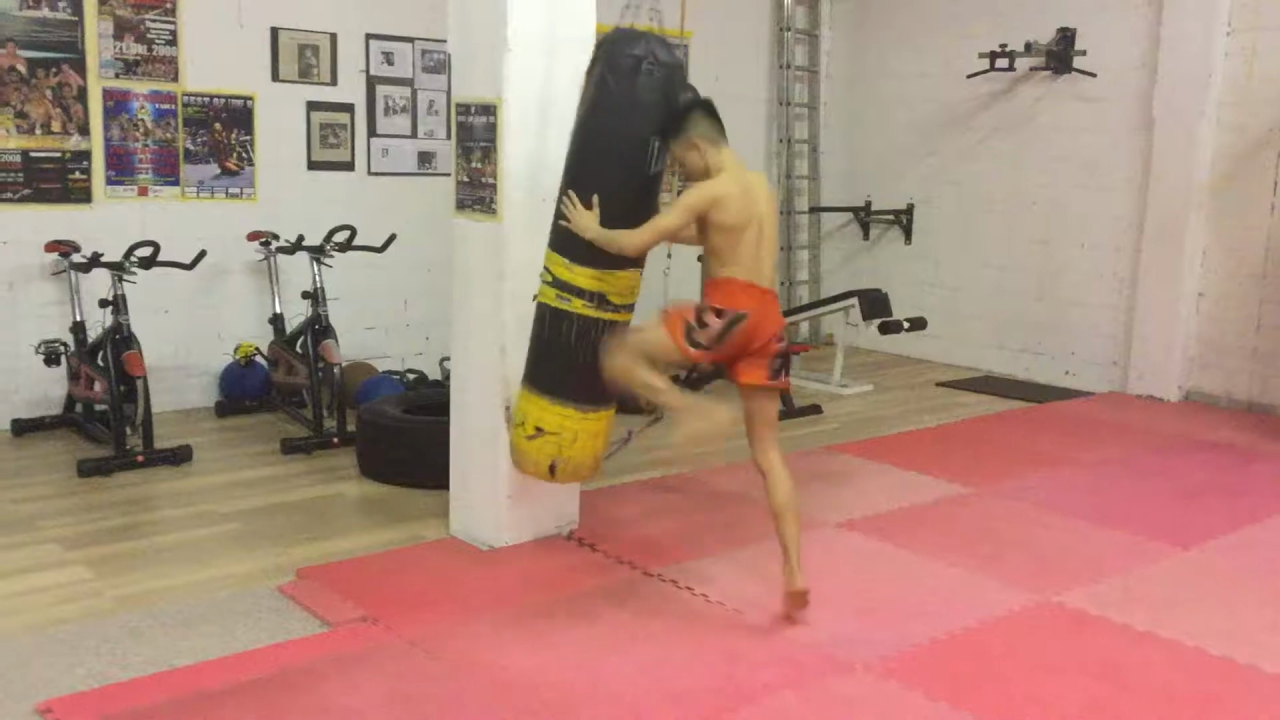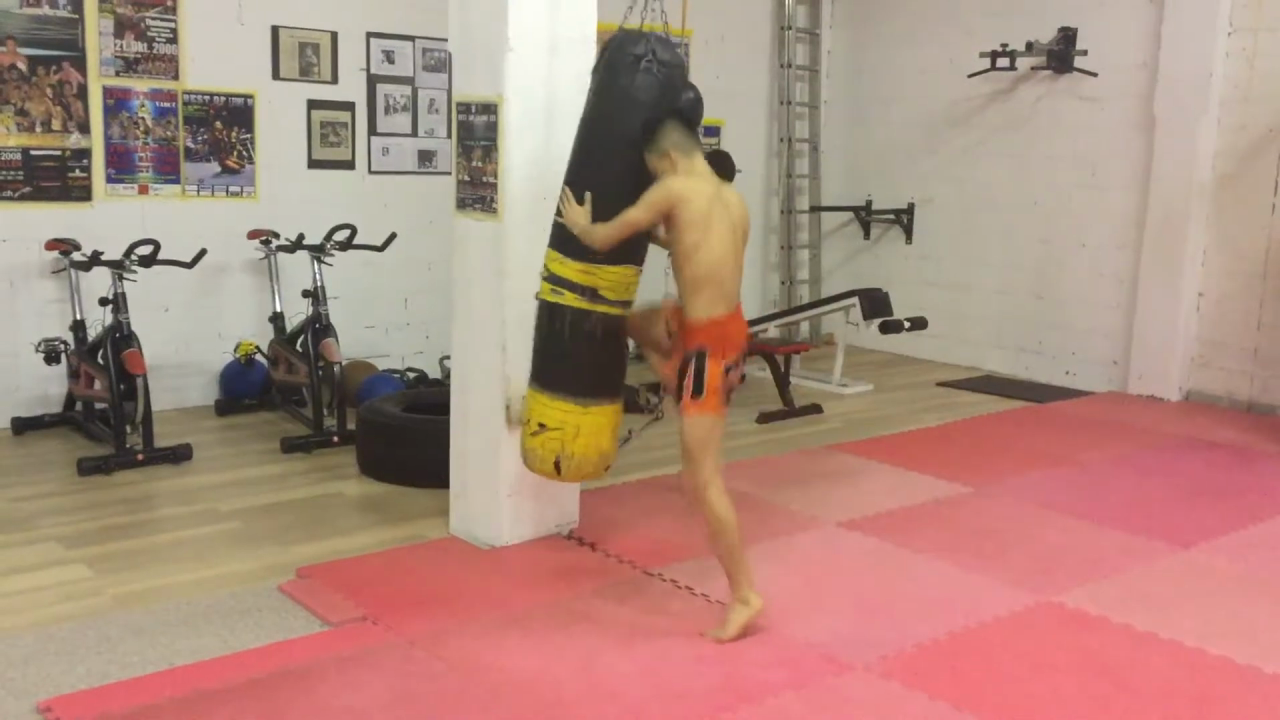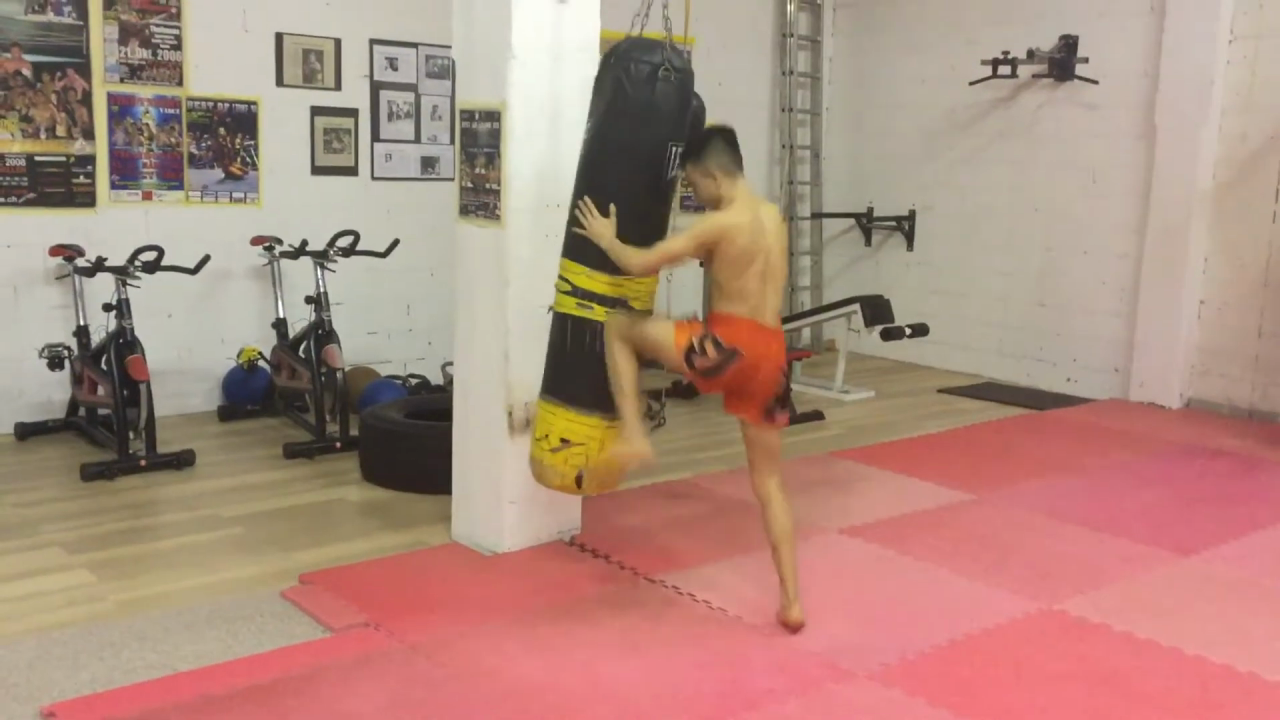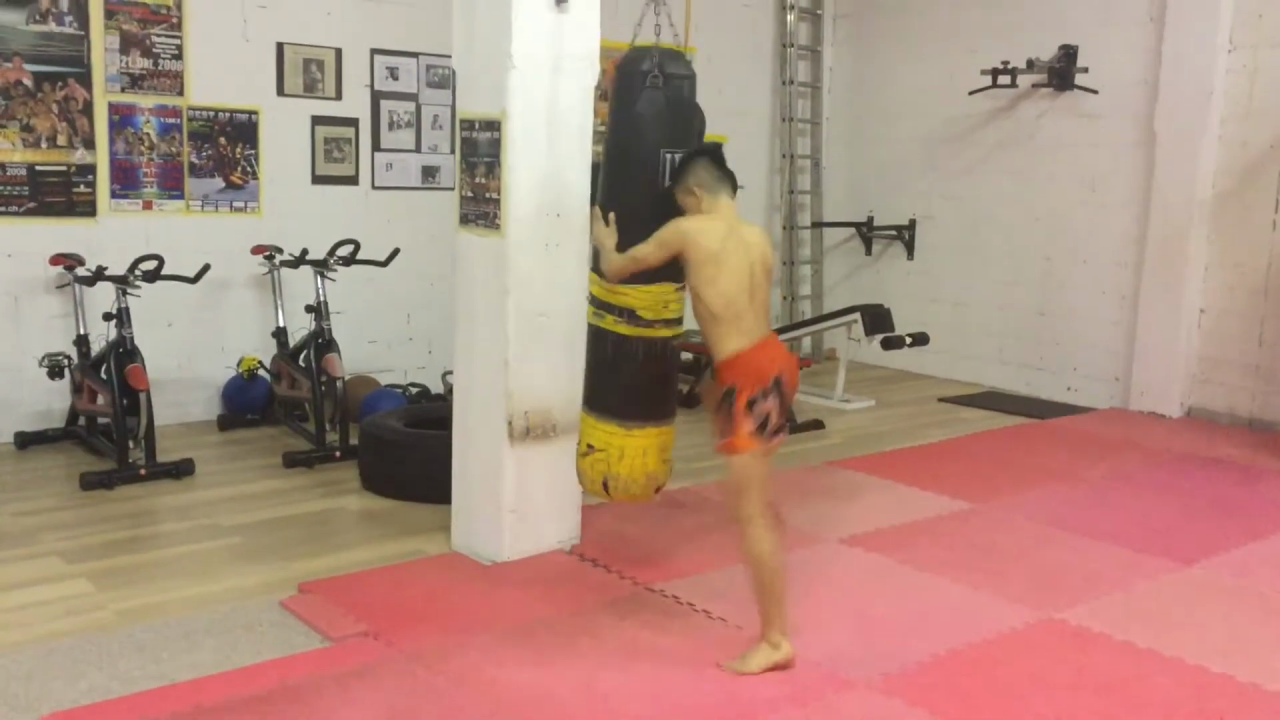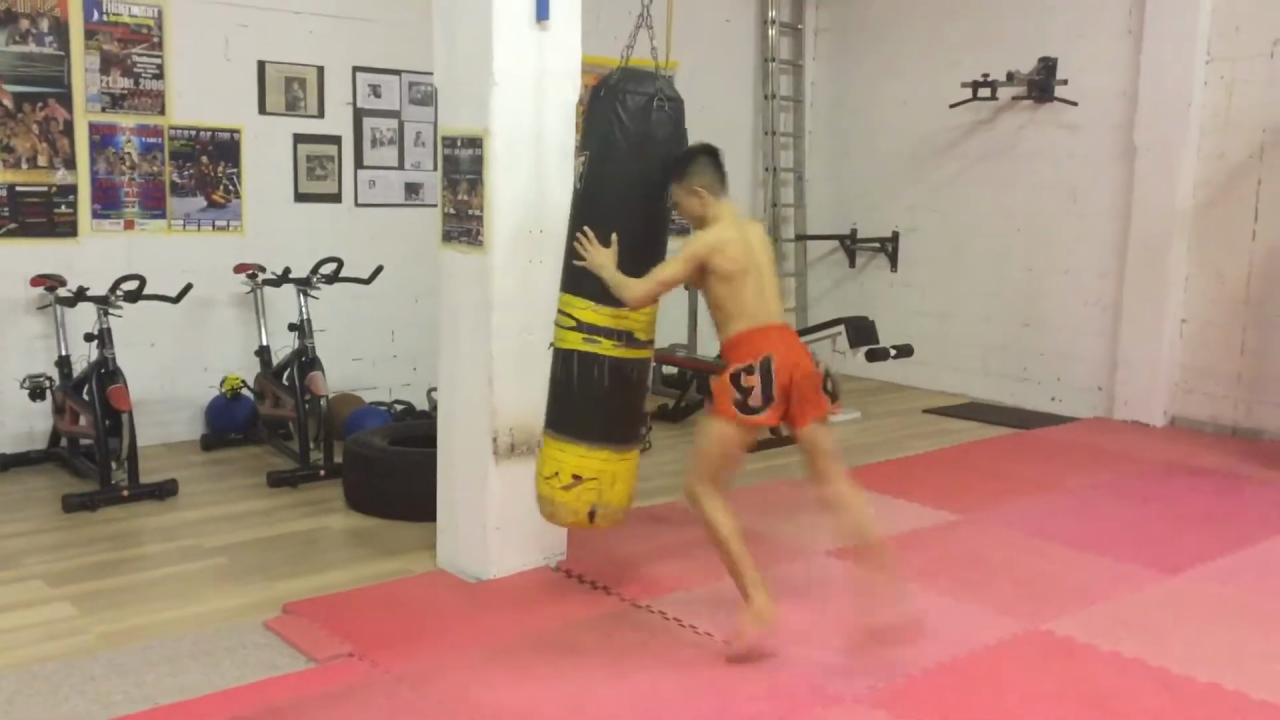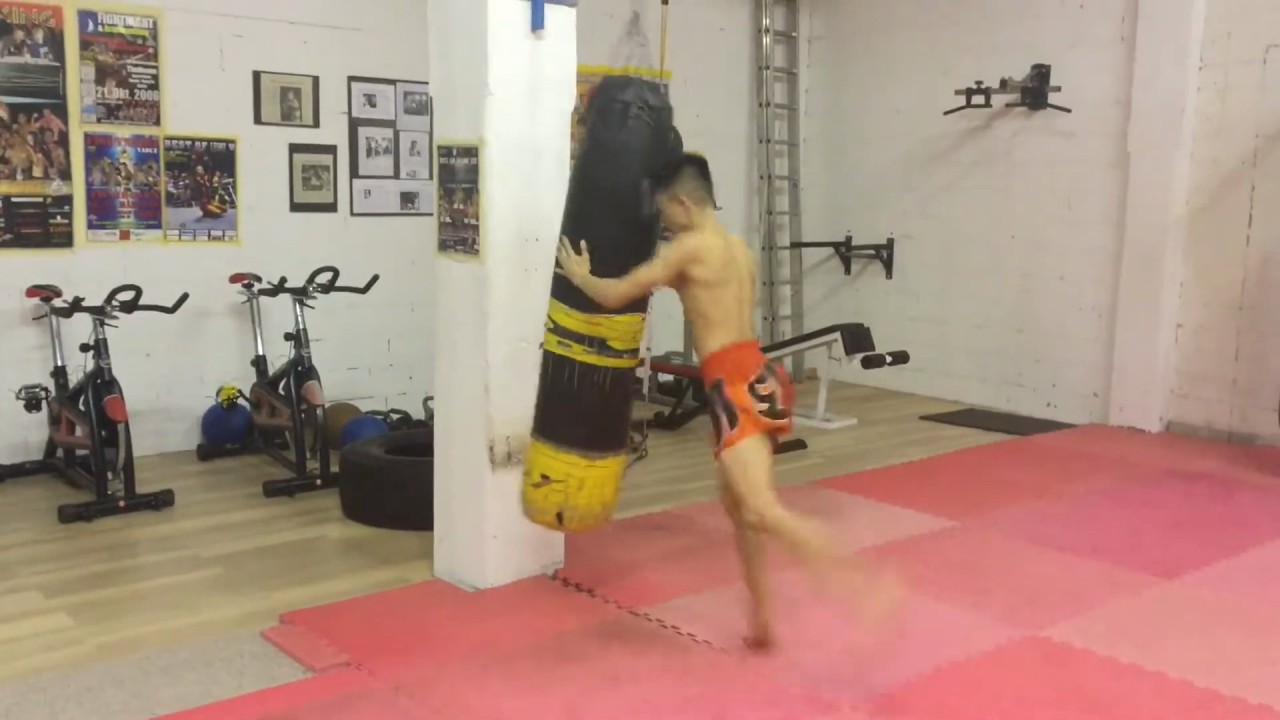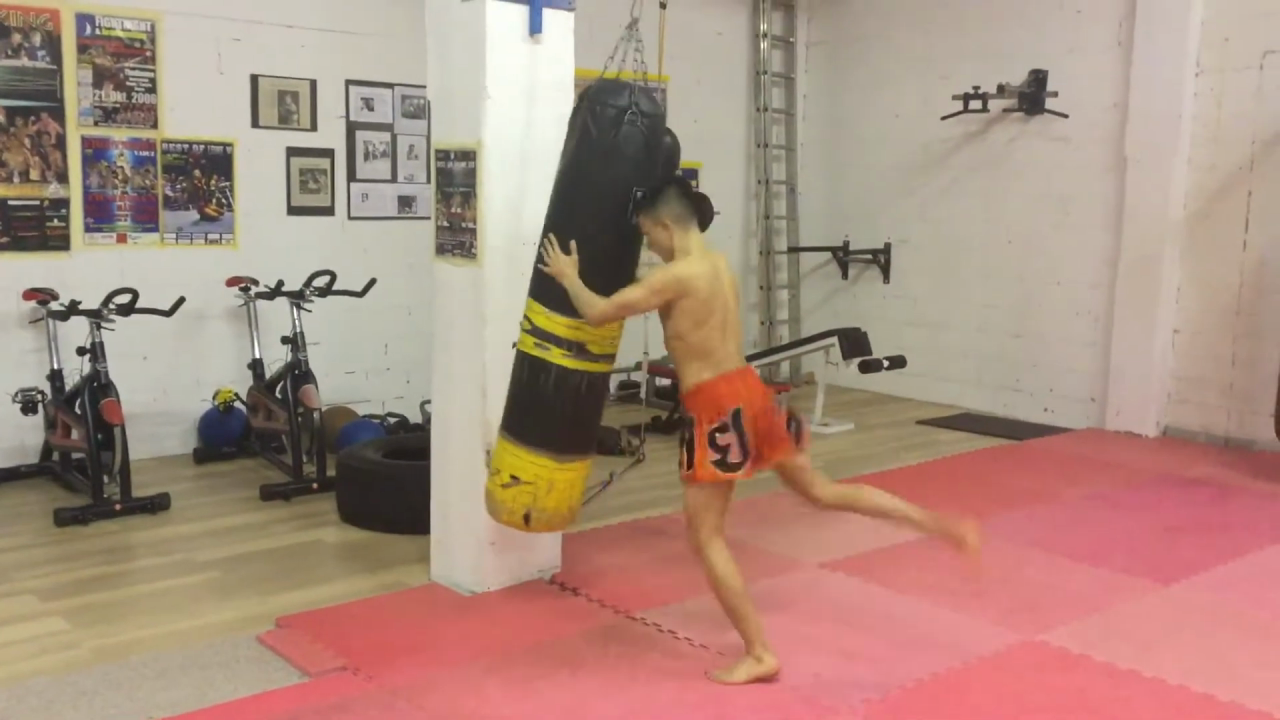
dt=0.7s
person 1, frame 1
left shoulder: (710, 191)
right shoulder: (761, 186)
left elbow: (635, 244)
left wrist: (591, 230)
right wrist: (674, 228)
left hip: (730, 312)
right hip: (770, 322)
left knee: (616, 358)
right knee: (768, 454)
left ankle: (696, 411)
right ankle: (794, 574)
person 1, frame 2
left shoulder: (676, 190)
right shoulder: (736, 200)
left elbow: (603, 240)
left wrist: (579, 222)
right wrist: (656, 229)
left hip: (709, 343)
right hip: (725, 327)
left knee: (704, 479)
right knee: (636, 323)
left ankle: (744, 596)
person 1, frame 3
left shoulder: (721, 223)
right shoulder: (773, 216)
left elbow: (642, 265)
left wrist: (606, 238)
right wrist: (687, 249)
left hip: (727, 344)
right hip: (770, 352)
left knee: (617, 326)
right knee: (768, 481)
left ankle: (632, 439)
right ankle: (791, 602)
person 1, frame 4
left shoulder: (687, 231)
right shoulder: (759, 239)
left elbow: (616, 269)
left wrist: (606, 245)
left hip: (747, 377)
right hip: (776, 359)
left knee: (746, 516)
left ankle: (775, 640)
person 1, frame 5
left shoulder: (710, 240)
right shoulder: (755, 232)
left elbow: (638, 296)
left wrist: (605, 267)
left hip: (757, 367)
right hip: (793, 356)
left knee: (702, 489)
right knee: (832, 481)
left ankle: (758, 607)
right ankle: (883, 578)
person 1, frame 6
left shoulder: (687, 248)
right shoulder: (738, 248)
left elbow: (612, 297)
left wrist: (579, 274)
left hip: (734, 380)
right hip: (752, 372)
left knee: (760, 510)
right knee: (734, 505)
right ankle: (761, 619)
person 1, frame 7
left shoulder: (676, 276)
right shoulder: (719, 265)
left elbow: (598, 314)
left wrist: (567, 278)
left hip: (715, 412)
right hip: (752, 394)
left knee: (706, 541)
right knee: (822, 492)
left ankle: (761, 655)
right ankle: (945, 526)
